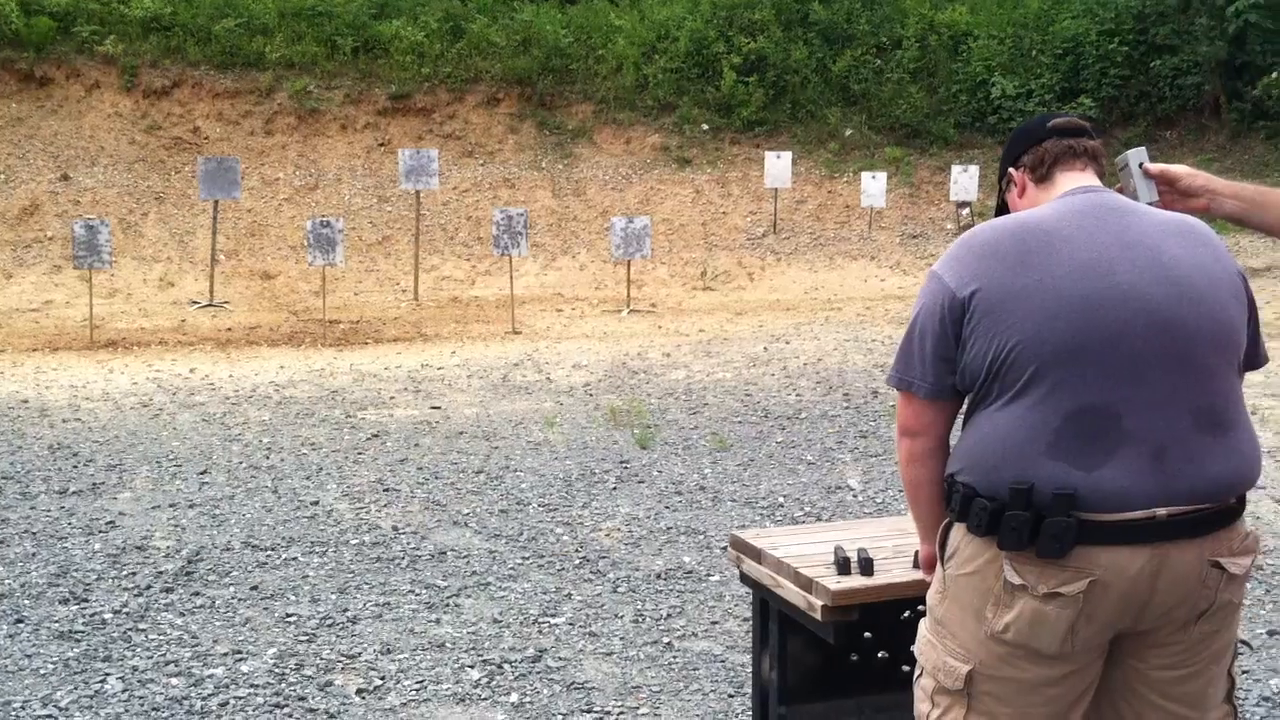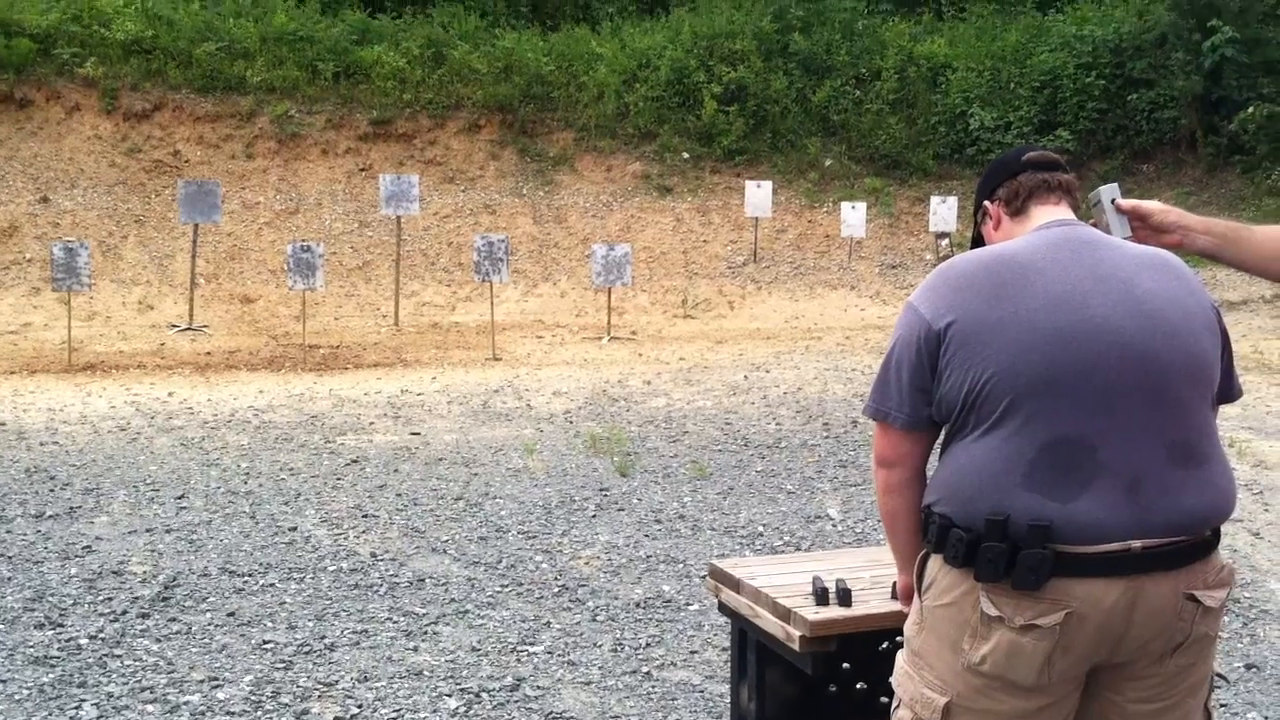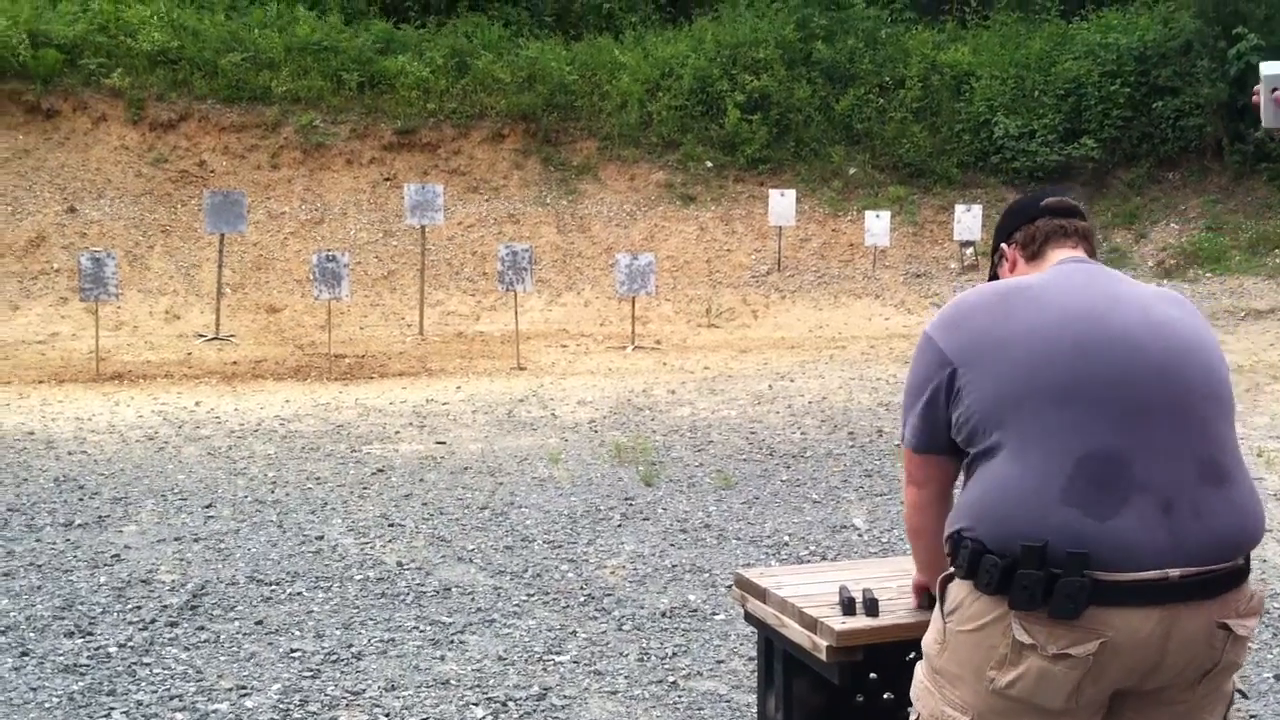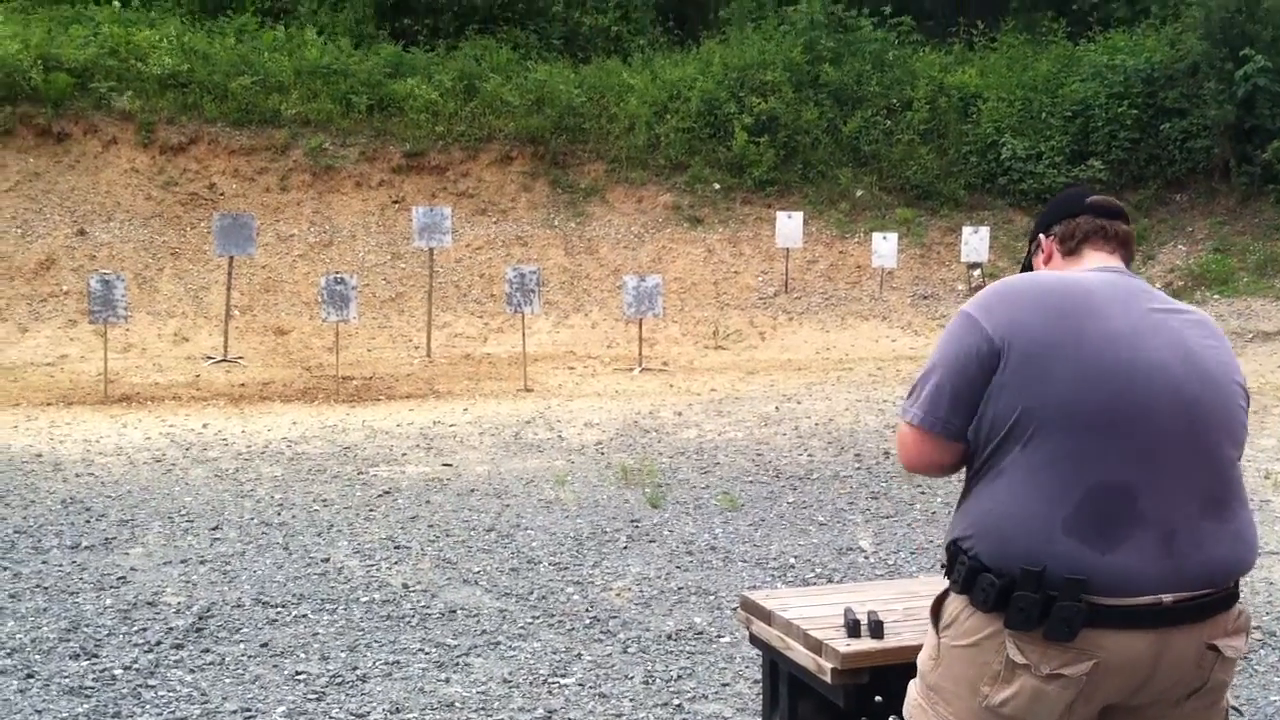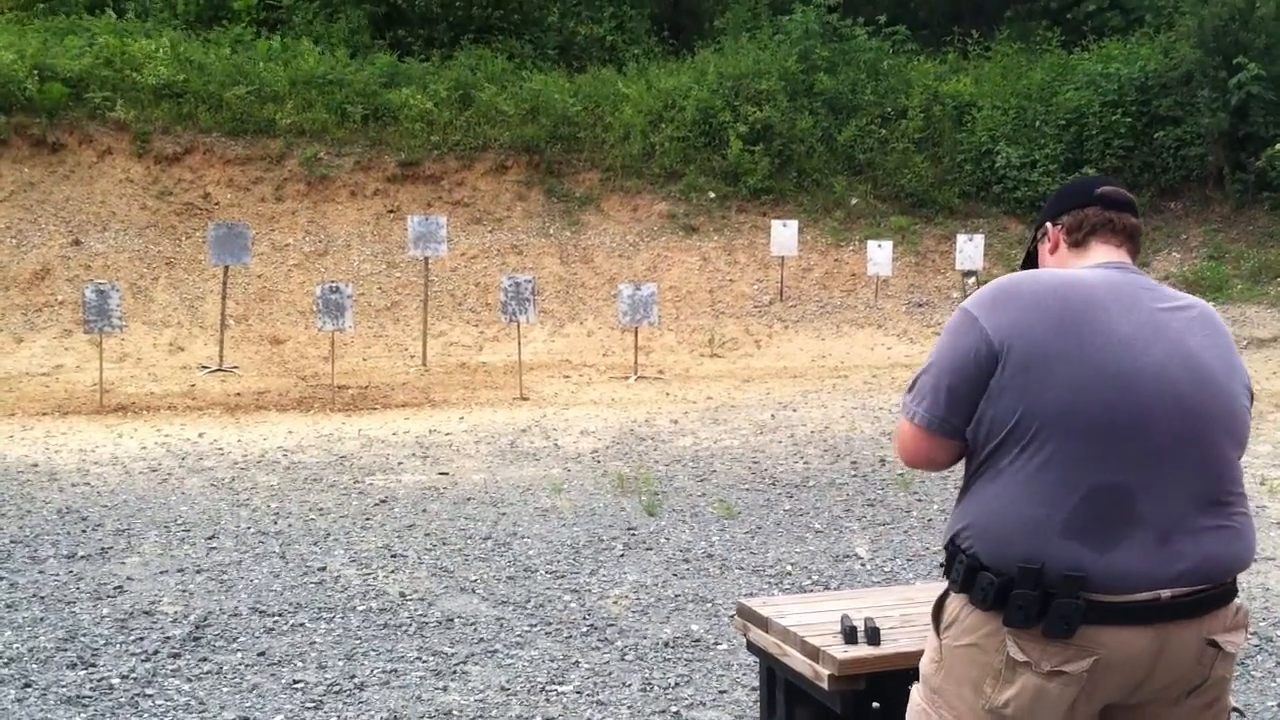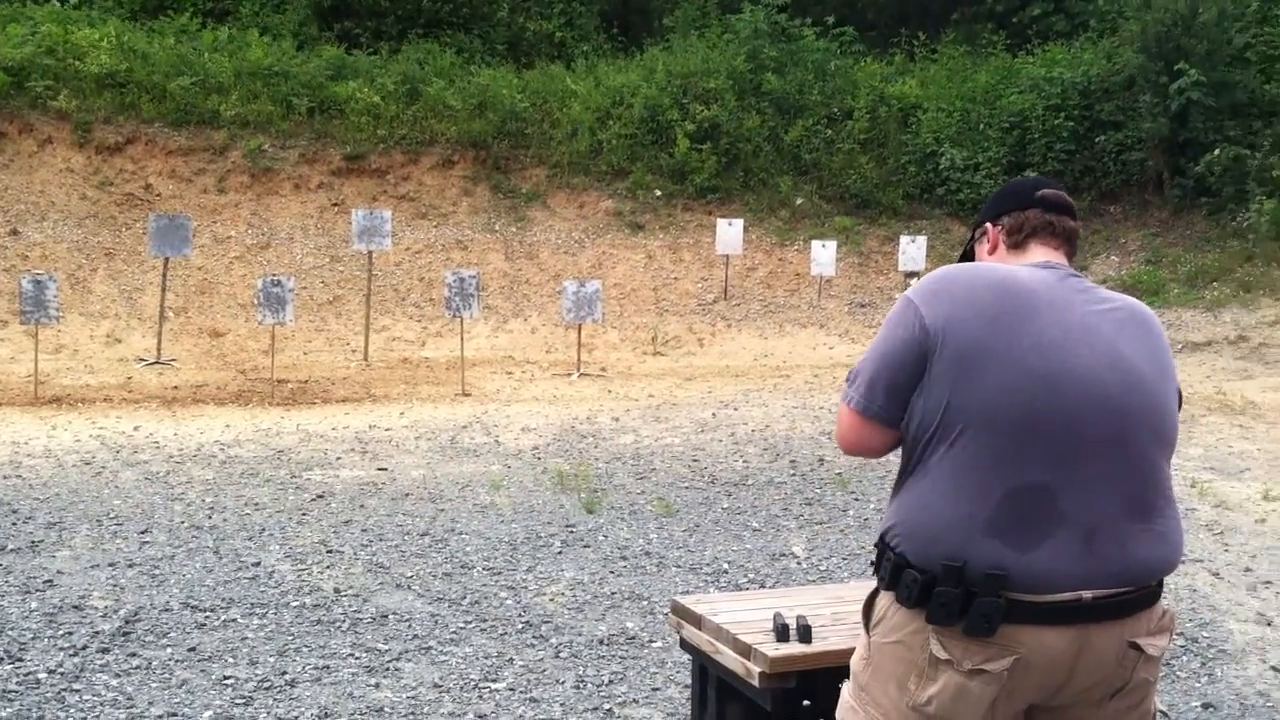
dt=0.4s
person 1, frame 1
left shoulder: (979, 257)
right shoulder: (1208, 249)
left elbow: (919, 431)
right elbow: (1218, 402)
left wrist: (936, 540)
left hip: (1034, 564)
right hip: (1200, 555)
person 1, frame 2
left shoulder: (954, 288)
right shoulder: (1182, 282)
left elbow: (896, 462)
right elbow: (1189, 433)
left wrist: (914, 571)
left hip: (1012, 596)
right hip: (1175, 586)
person 1, frame 3
left shoulder: (967, 319)
right shoulder: (1182, 315)
left elbow: (925, 483)
left wrist: (933, 573)
left hip: (1040, 615)
right hip: (1206, 610)
person 1, frame 4
left shoulder: (1008, 306)
right shoulder: (1208, 339)
left elbow: (921, 452)
right elbow: (1199, 472)
left hip: (1034, 637)
right hip: (1192, 633)
person 1, frame 5
left shoulder: (1011, 304)
right shoulder: (1209, 328)
left elbow: (919, 447)
right elbow: (1207, 462)
left hip: (1034, 635)
right hip: (1191, 631)
person 1, frame 6
left shoulder: (949, 294)
right shoulder: (1142, 327)
left elbow: (857, 435)
right elbow: (1139, 461)
left hip: (960, 633)
right hip: (1117, 630)
